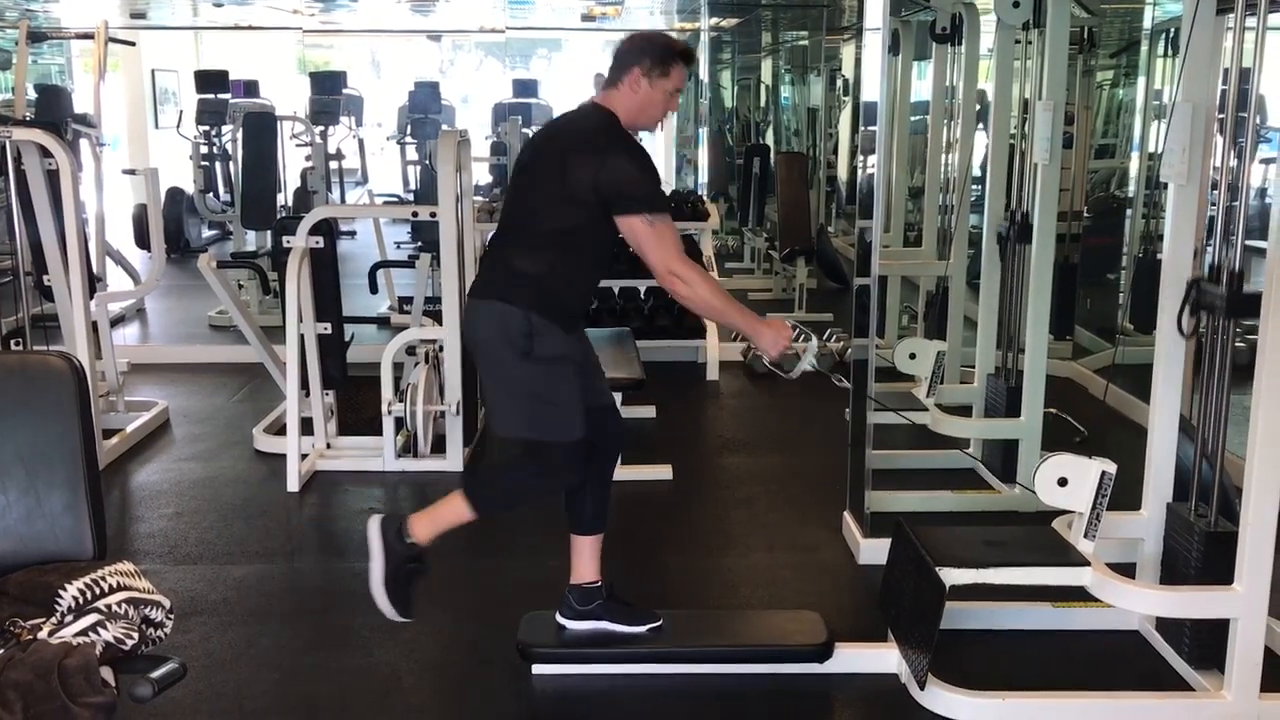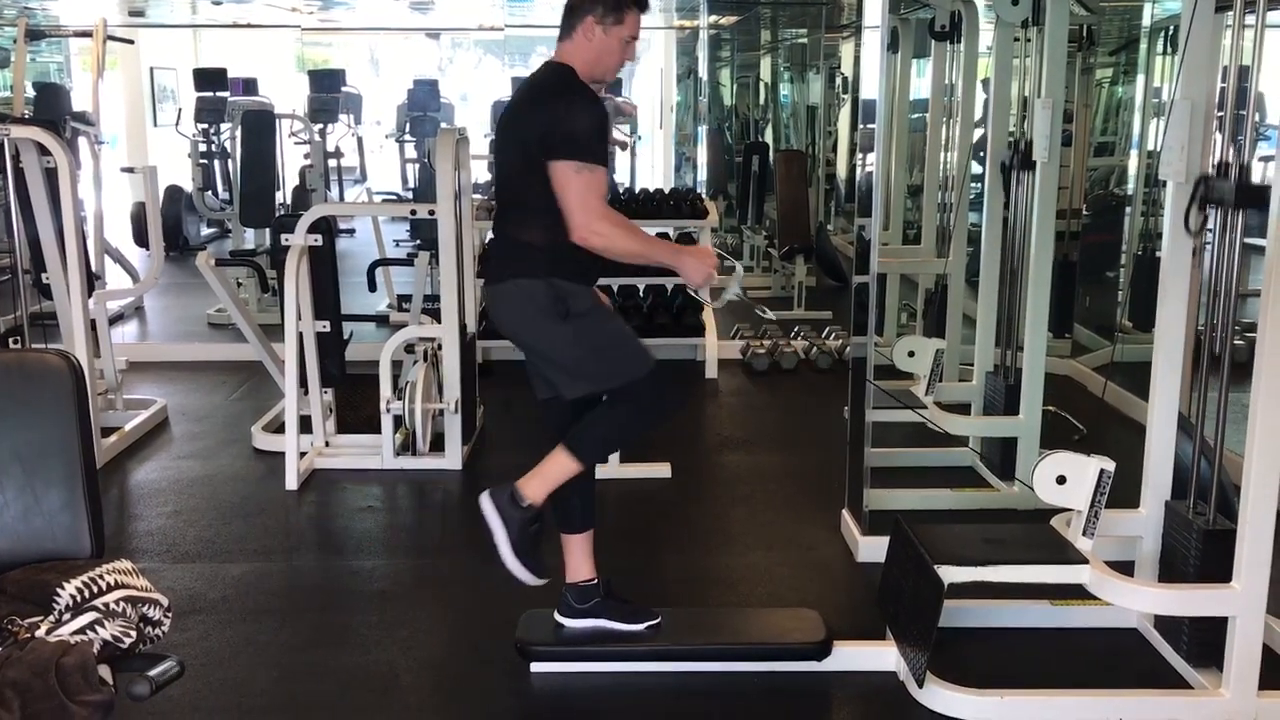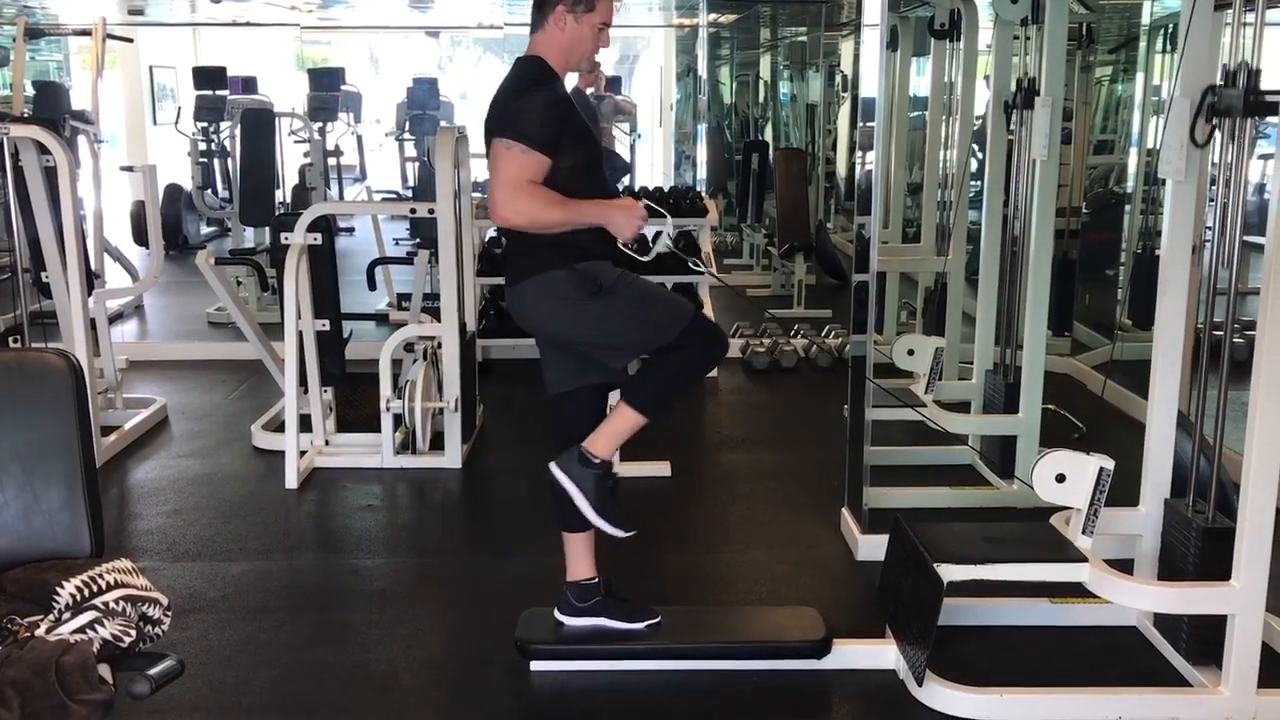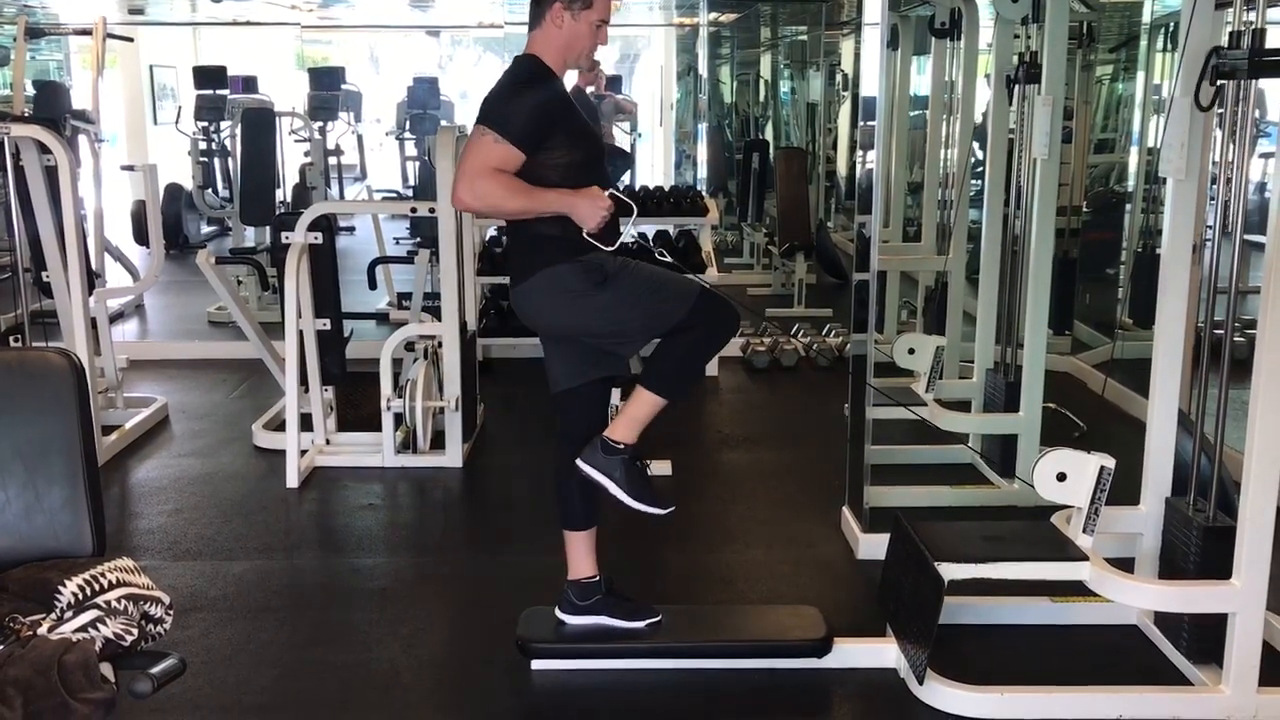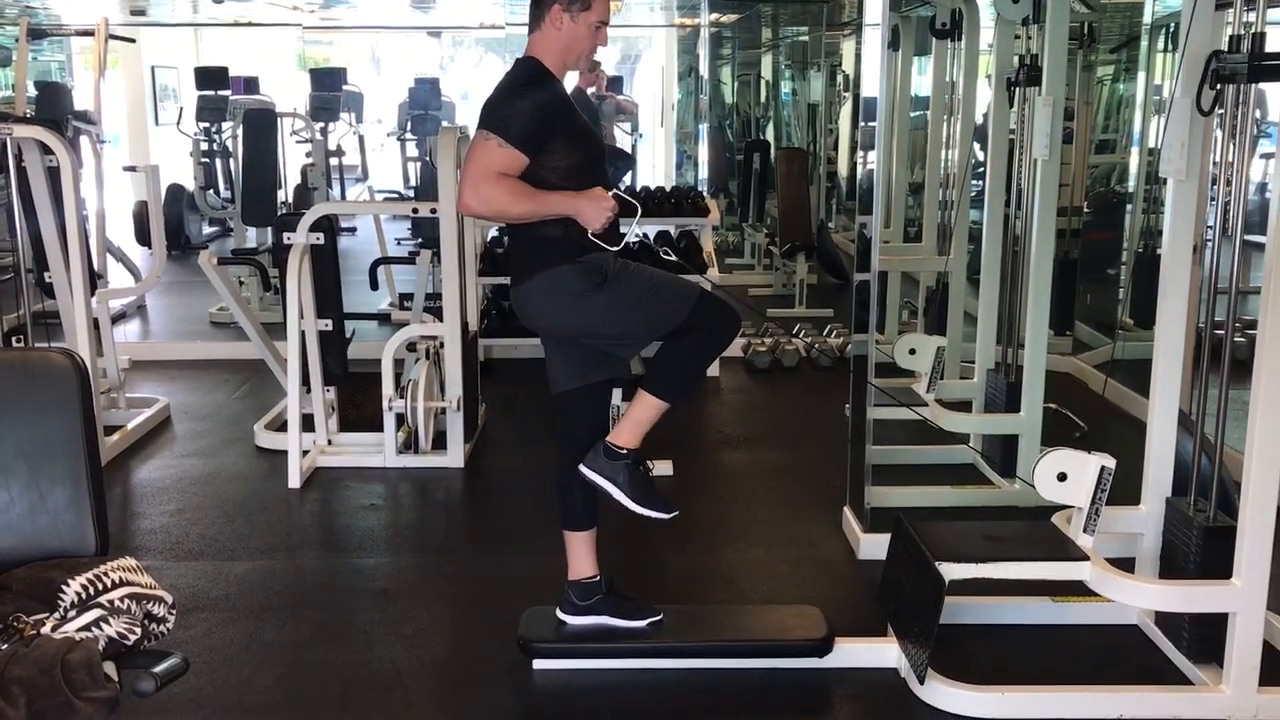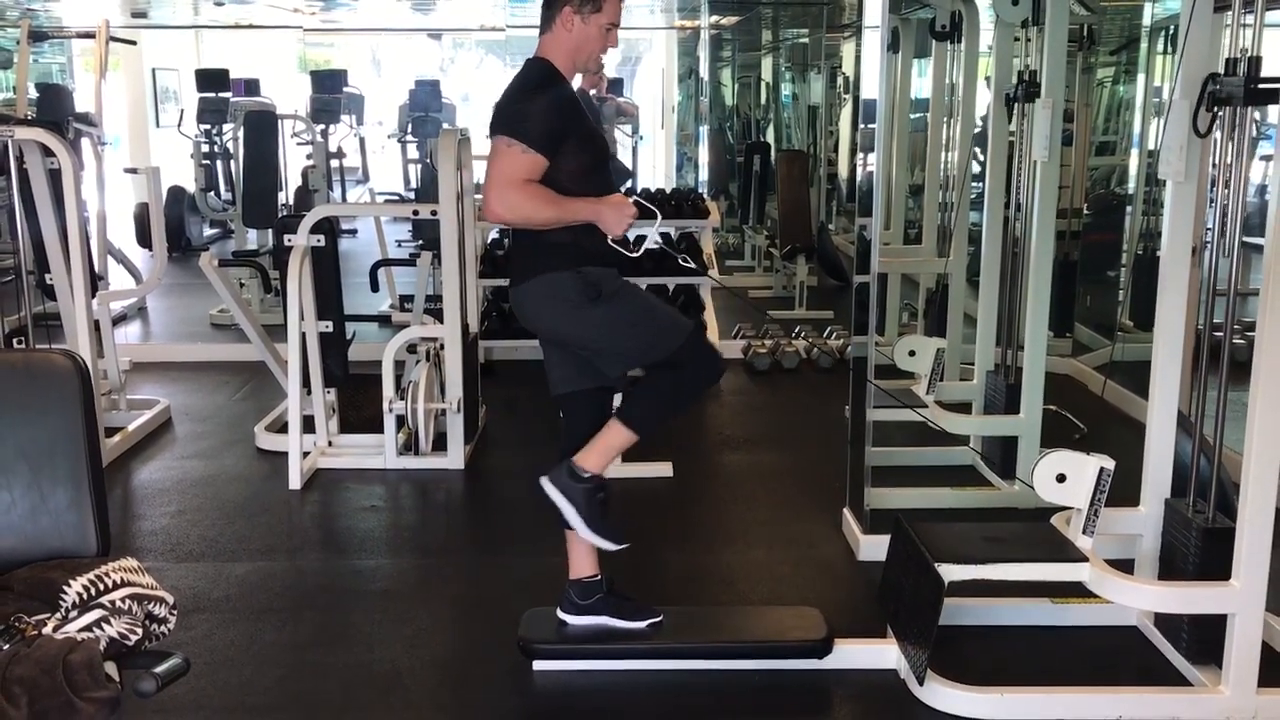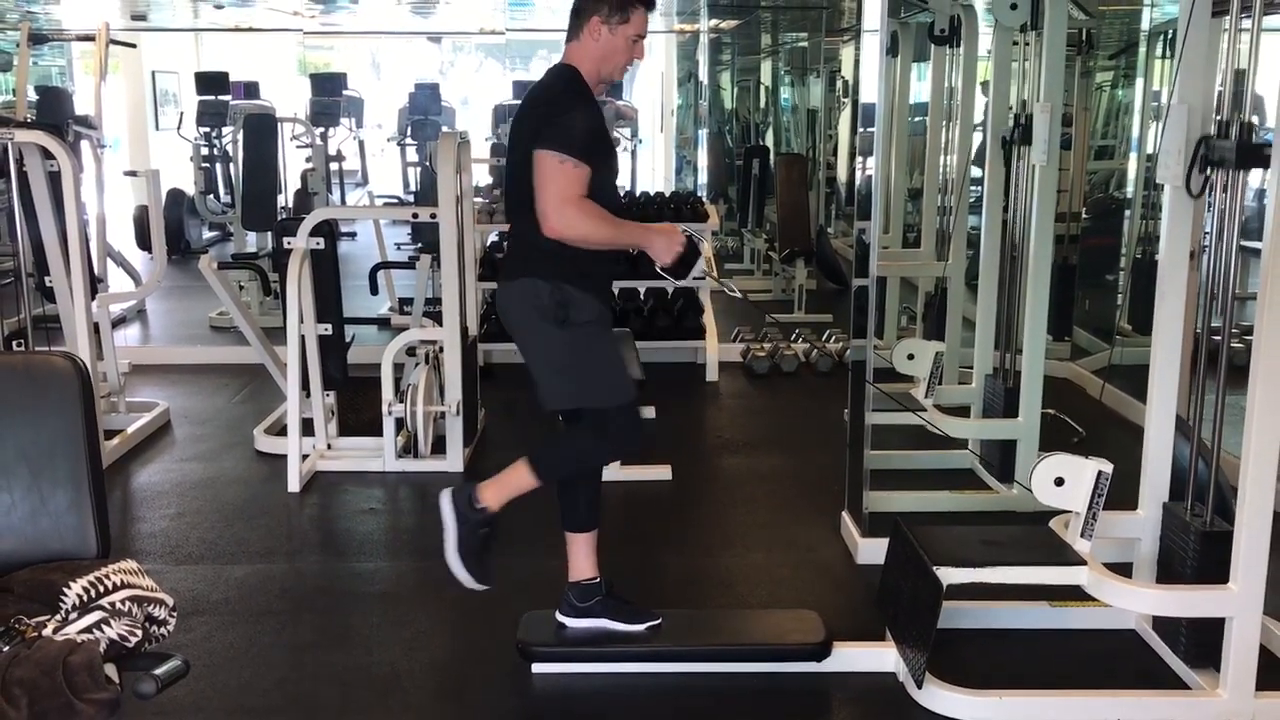
dt=0.3s
person 1, frame 1
left shoulder: (567, 134)
right shoulder: (619, 158)
right elbow: (674, 271)
right wrist: (753, 329)
left hip: (528, 311)
right hip: (520, 319)
left knee: (596, 436)
right knee: (551, 459)
left ankle: (584, 594)
right ankle: (408, 535)
person 1, frame 2
left shoulder: (540, 94)
right shoulder: (574, 105)
right elbow: (589, 226)
left wrist: (587, 290)
right wrist: (679, 259)
left hip: (532, 284)
right hip: (541, 290)
left knee: (581, 427)
right knee: (646, 398)
left ankle: (582, 594)
right ankle: (522, 501)
person 1, frame 3
left shoulder: (537, 90)
right shoulder: (535, 95)
right elbow: (510, 204)
left wrist: (603, 213)
right wrist: (604, 215)
left hip: (558, 285)
right hip: (562, 284)
left knee: (580, 434)
right knee: (700, 340)
left ankle: (582, 593)
right ankle: (593, 460)
person 1, frame 4
left shoulder: (542, 90)
right shoulder: (528, 92)
right elbow: (471, 188)
left wrist: (588, 201)
right wrist: (571, 201)
left hip: (560, 282)
right hip: (567, 279)
left knee: (580, 434)
right knee: (714, 315)
left ankle: (584, 591)
right ankle: (617, 447)
person 1, frame 5
left shoulder: (543, 93)
right shoulder: (526, 94)
right elbow: (477, 192)
left wrist: (591, 205)
right wrist: (576, 204)
left hip: (564, 283)
right hip: (567, 281)
left knee: (582, 434)
right knee: (713, 320)
left ankle: (584, 593)
right ankle: (619, 453)
person 1, frame 6
left shoulder: (551, 94)
right shoulder: (539, 96)
right elbow: (502, 200)
left wrist: (601, 209)
right wrist: (597, 211)
left hip: (564, 285)
right hip: (565, 285)
left knee: (587, 431)
right knee: (695, 361)
left ankle: (584, 592)
right ankle: (581, 474)
person 1, frame 7
left shoulder: (562, 97)
right shoulder: (567, 104)
right elbow: (561, 218)
left wrist: (630, 233)
right wrist: (647, 236)
left hip: (564, 292)
right hip: (553, 295)
left knee: (593, 432)
right knee: (613, 430)
left ankle: (584, 592)
right ankle: (476, 503)
